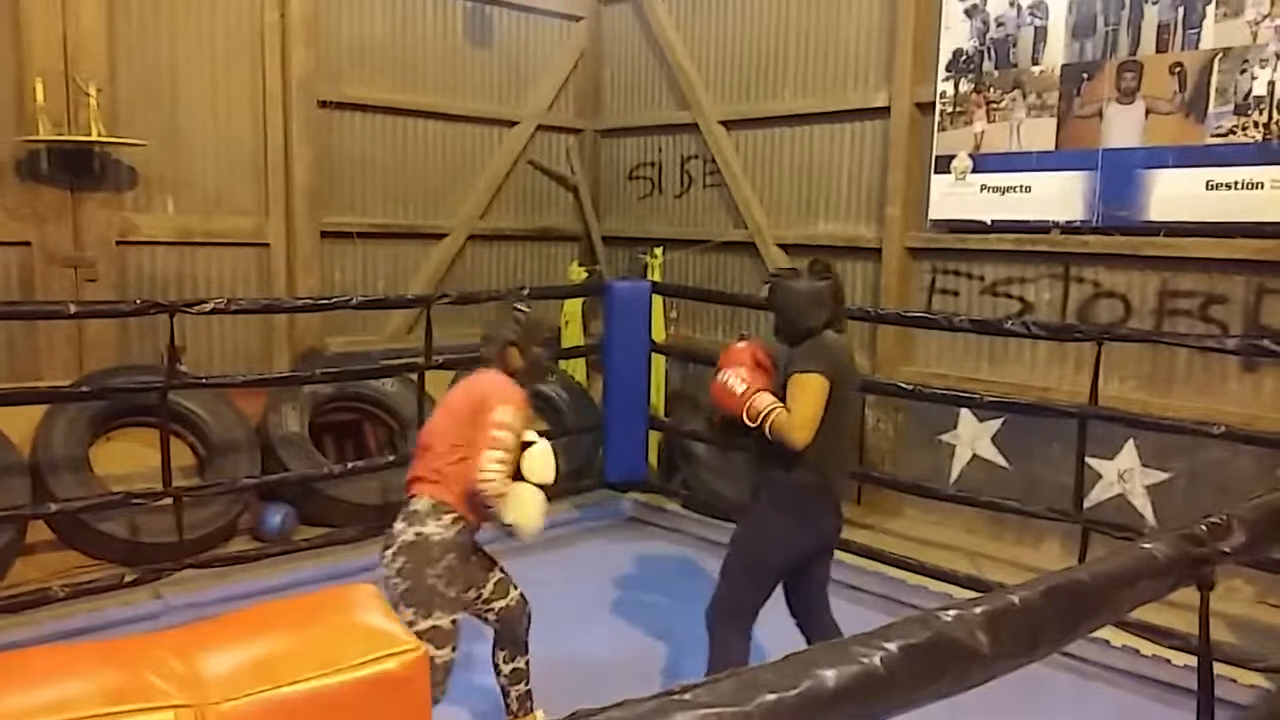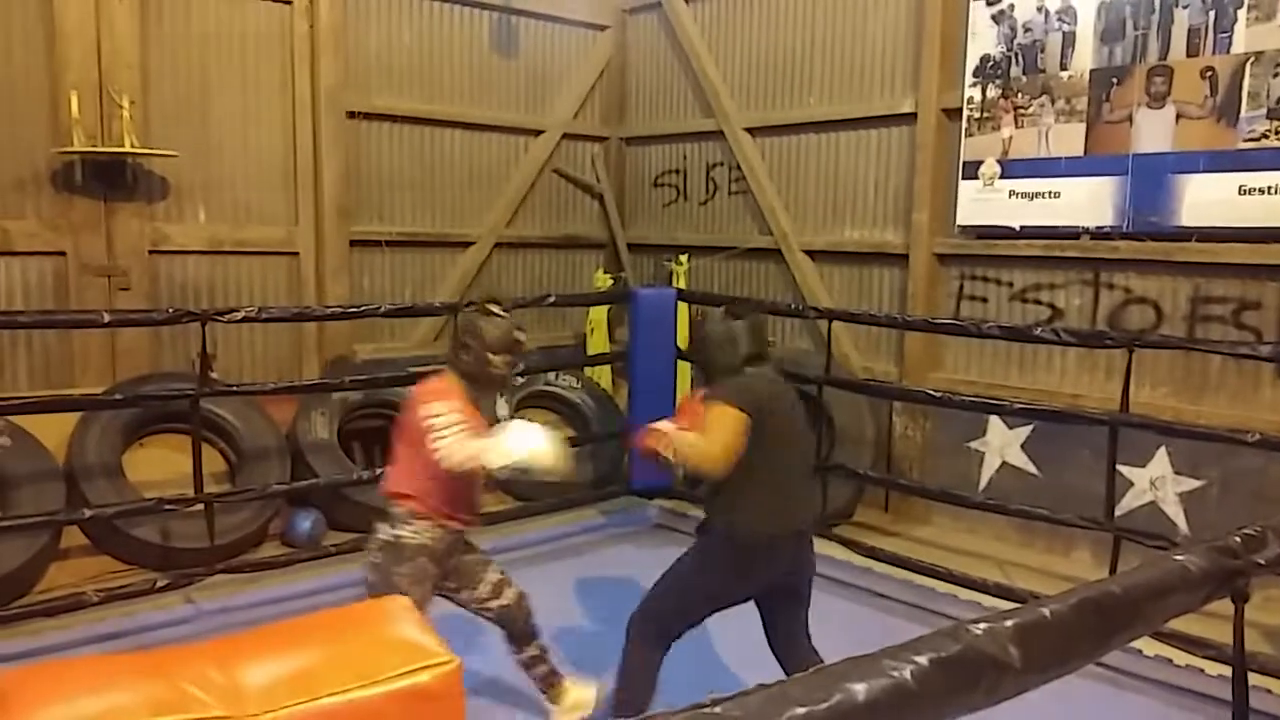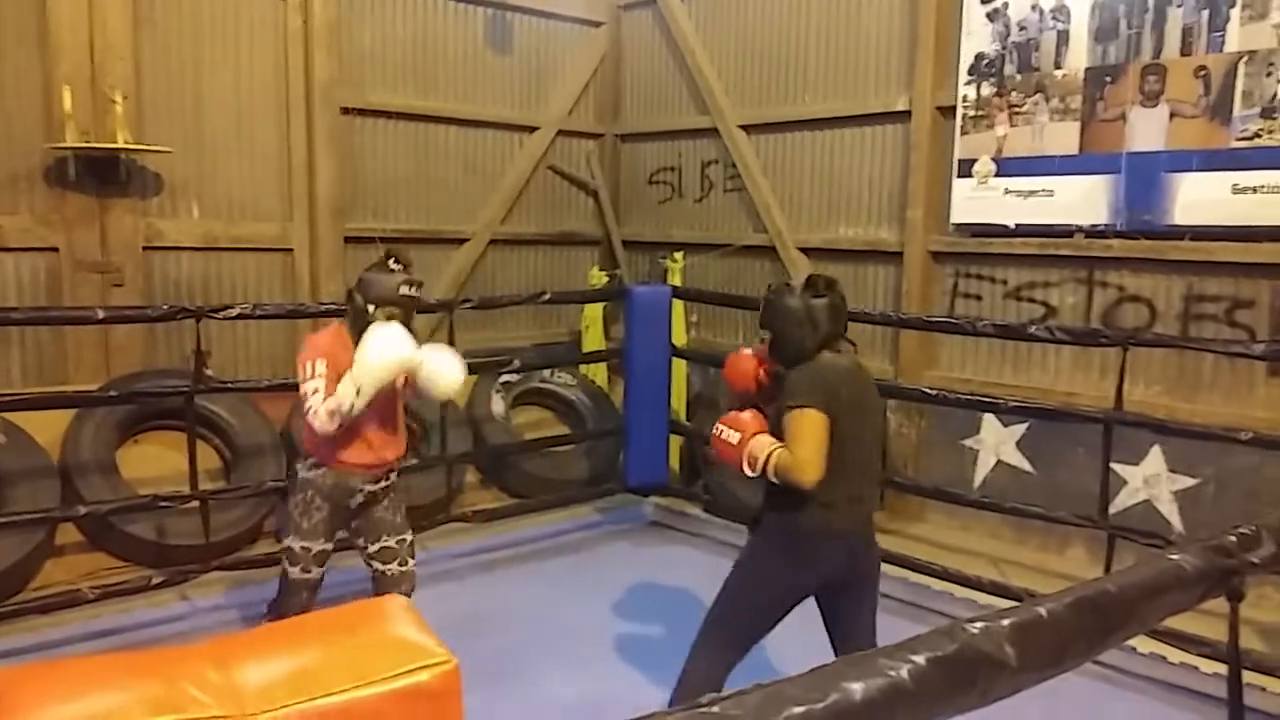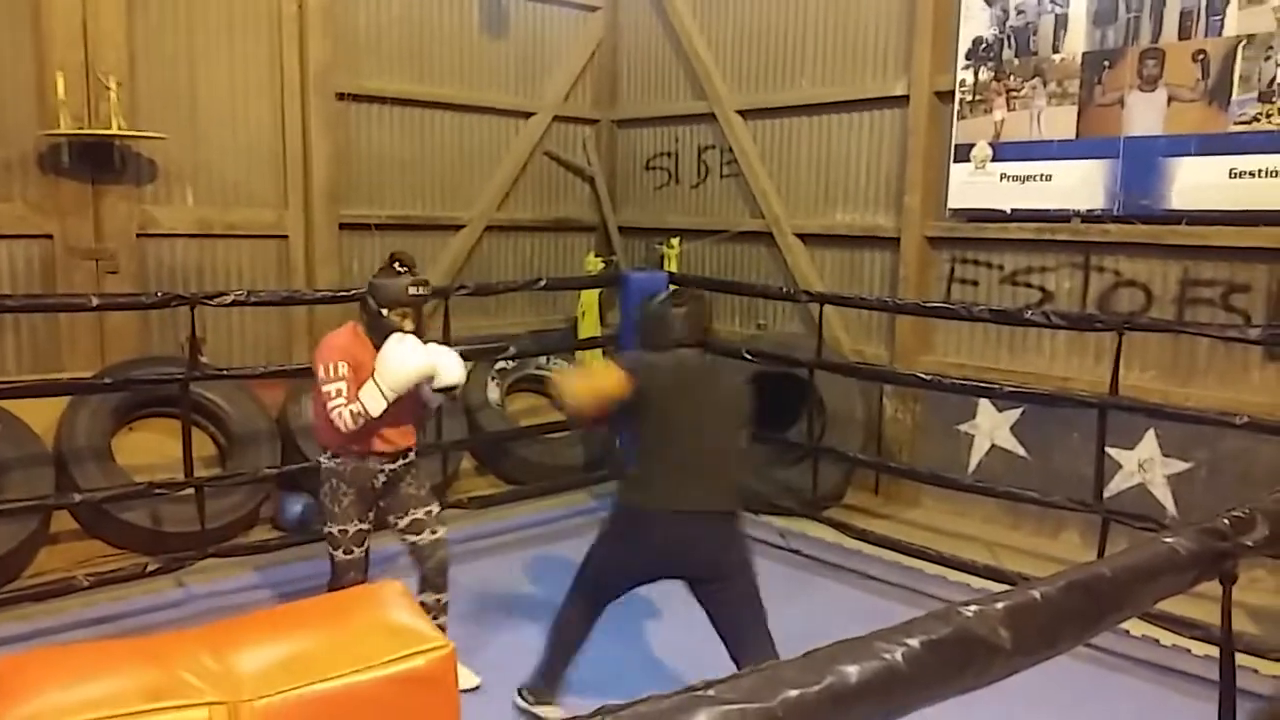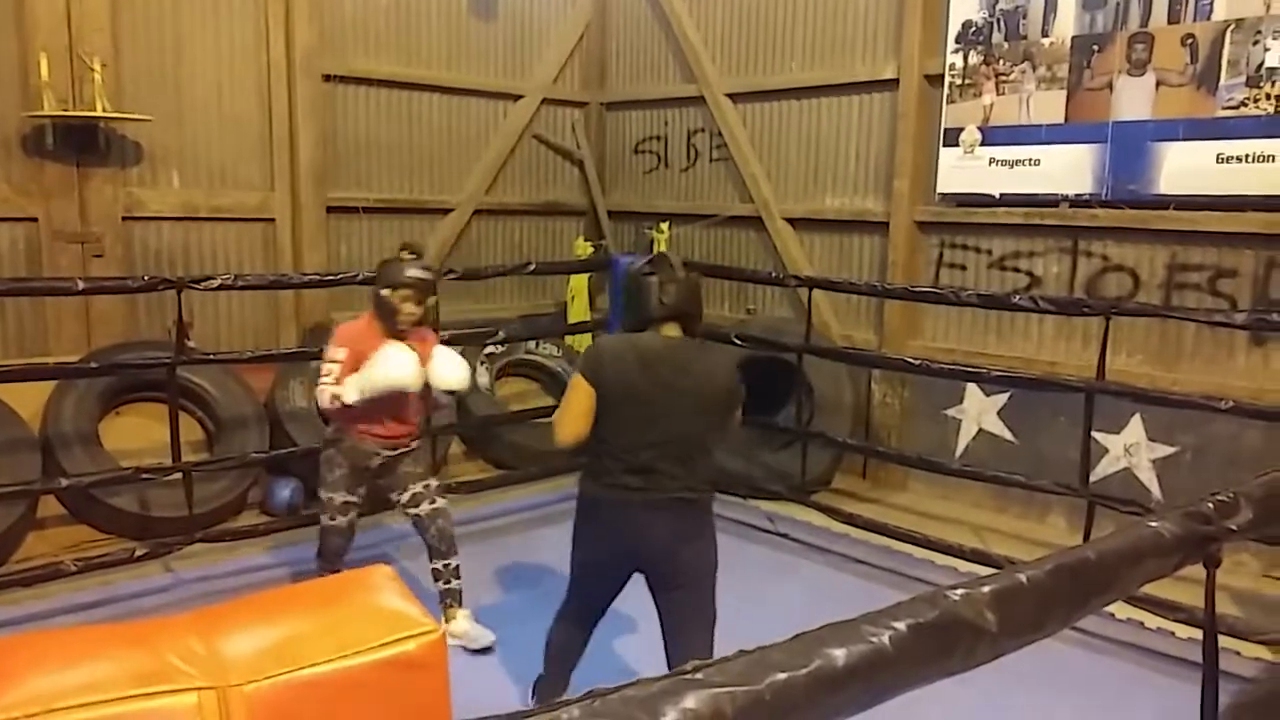
dt=1s
person 1, frame 1
left shoulder: (815, 355)
right shoulder: (833, 352)
left elbow: (795, 432)
left wrist: (754, 395)
right wrist: (766, 384)
left hip: (788, 502)
right hip: (821, 506)
left knee: (727, 616)
right knee: (813, 612)
person 1, frame 2
left shoulder: (738, 390)
right shoulder: (781, 393)
left elbow: (711, 460)
left wrist: (672, 438)
right wrist: (696, 434)
left hip: (741, 546)
right hip: (794, 546)
left knee: (645, 634)
right knee: (796, 651)
person 1, frame 3
left shoulder: (809, 380)
right shoulder: (858, 375)
left elbow: (805, 472)
left wrist: (759, 445)
right wrist: (774, 392)
left hip: (796, 541)
right hip: (856, 542)
left knee: (716, 648)
person 1, frame 4
left shoulder: (649, 369)
right shoulder: (734, 386)
left elbow: (576, 396)
left wrist: (565, 378)
left hip: (645, 524)
right hip: (714, 531)
left knee: (584, 598)
right knee: (755, 648)
person 1, frame 5
left shoulder: (607, 355)
right shoulder: (720, 371)
left elbow: (566, 434)
right elbow: (727, 428)
left hip: (607, 516)
right hip: (683, 527)
left knee: (578, 612)
right knee: (692, 655)
left ankle: (548, 698)
person 2, frame 1
left shoulder: (475, 388)
right shoulder: (506, 394)
right elbow: (490, 480)
left wrist: (523, 463)
right wrist: (515, 506)
left hip: (450, 535)
right hip: (431, 538)
left knee: (513, 612)
right knee: (429, 670)
person 2, frame 2
left shoulder: (470, 398)
right shoulder: (434, 395)
right elbow: (453, 456)
left wrist: (493, 454)
right wrist: (499, 449)
left hip: (449, 540)
right hip: (410, 540)
left knee: (515, 609)
person 2, frame 3
left shoulder: (396, 347)
right shoulder: (321, 347)
left elbow: (406, 388)
right elbow: (322, 420)
left wrist: (432, 375)
right wrist: (365, 376)
left hip: (379, 486)
right hip: (323, 484)
left knee: (397, 588)
right knee: (295, 599)
person 2, frame 4
left shoulder: (407, 345)
right shoulder: (338, 347)
right elbow: (343, 419)
left wrist: (434, 382)
right wrist: (386, 384)
left hip: (401, 464)
right hip: (349, 469)
left knee: (435, 555)
right knee: (349, 576)
person 2, frame 5
left shoulder: (425, 339)
right shoulder: (350, 335)
left elbow: (426, 399)
right elbow: (325, 398)
left wrist: (442, 382)
right wrist: (367, 382)
left hip: (405, 449)
right hip: (350, 447)
left knee: (439, 527)
right knee: (334, 539)
left ankle: (455, 618)
